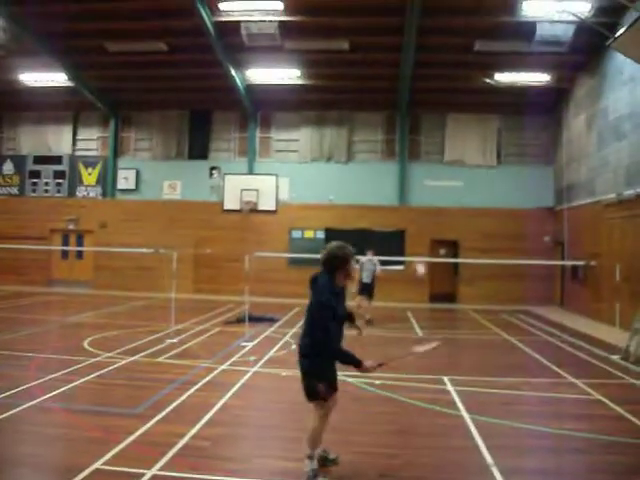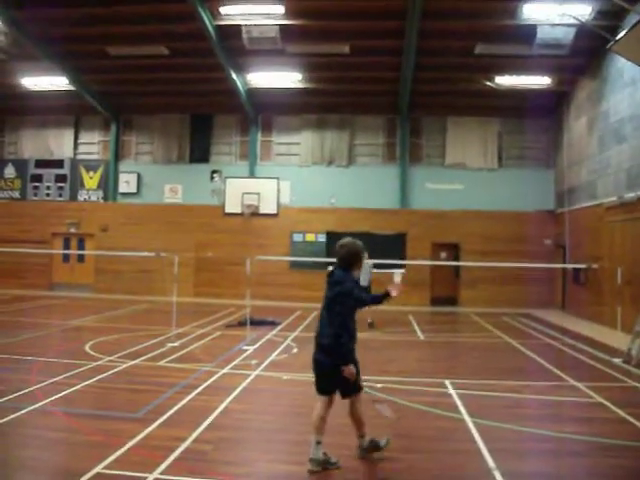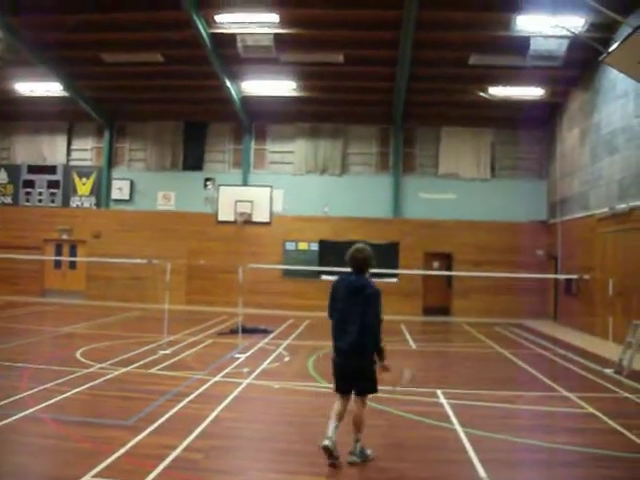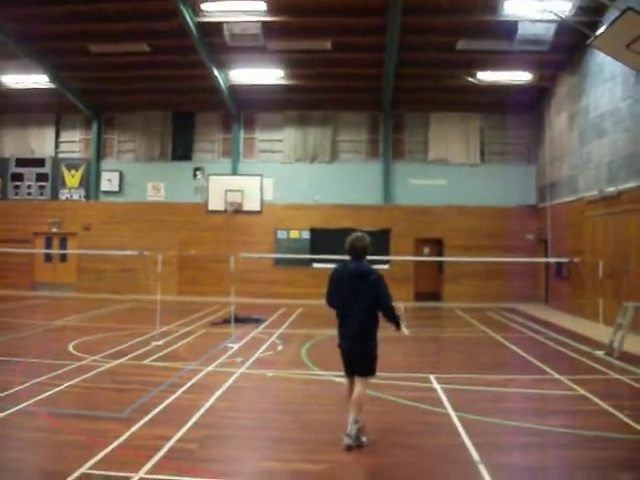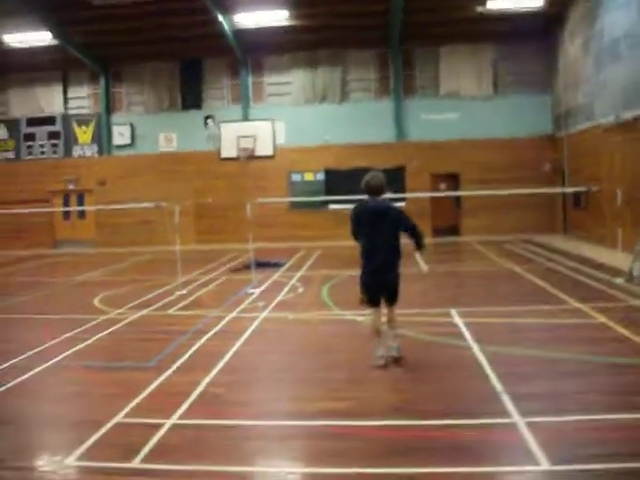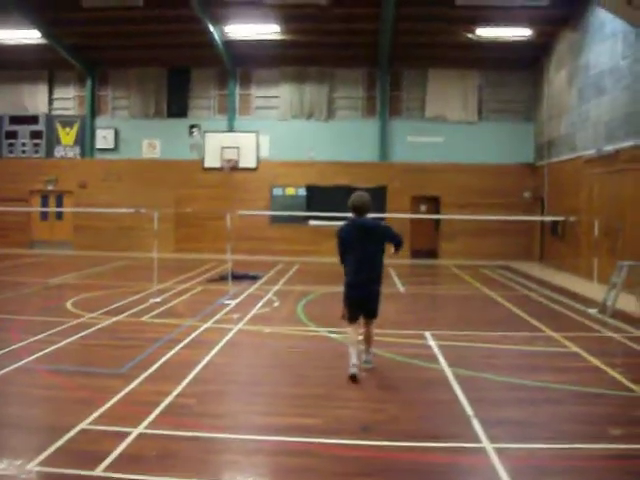
dt=0.4s
person 1, frame 1
left shoulder: (336, 286)
right shoulder: (324, 297)
right elbow: (331, 345)
left wrist: (350, 317)
right wrist: (359, 364)
left hip: (324, 353)
right hip: (314, 358)
left knee: (329, 402)
right knee: (322, 409)
left ankle: (316, 451)
person 1, frame 2
left shoulder: (341, 281)
right shoulder: (346, 287)
left elbow: (359, 300)
right elbow: (340, 329)
left wrist: (385, 295)
right wrist: (347, 361)
left hip: (323, 353)
right hip: (337, 355)
left knee: (324, 400)
right knee: (354, 398)
left ankle: (316, 455)
right ankle: (364, 444)
person 1, frame 3
left shoulder: (338, 285)
right shoulder: (370, 291)
right elbow: (372, 327)
right wrist: (381, 356)
left hip: (340, 353)
right hip: (360, 355)
left knee: (342, 398)
right knee: (360, 400)
left ankle: (330, 437)
right ankle: (356, 449)
person 1, frame 4
left shoulder: (337, 273)
right shoulder: (374, 277)
left elbow: (330, 301)
right elbow: (385, 306)
right wrist: (396, 322)
left hip: (345, 336)
right hip: (366, 337)
left knee: (351, 380)
right knee: (361, 383)
left ankle: (354, 423)
right ankle: (351, 433)
person 1, frame 5
left shoulder: (358, 212)
right shoulder: (394, 212)
right elbow: (414, 231)
right wrist: (419, 245)
left hip: (369, 270)
right hip: (390, 269)
left knee: (375, 311)
right knee: (390, 308)
left ankle: (381, 354)
right ankle: (393, 347)
person 1, frame 6
left shoulder: (344, 231)
right shoulder: (379, 228)
left elbow: (342, 257)
right elbow: (398, 240)
right wrist: (394, 249)
left hip: (353, 285)
right hip: (373, 285)
left knee: (353, 325)
right knee: (368, 324)
left ankle: (354, 363)
right ankle: (367, 358)
